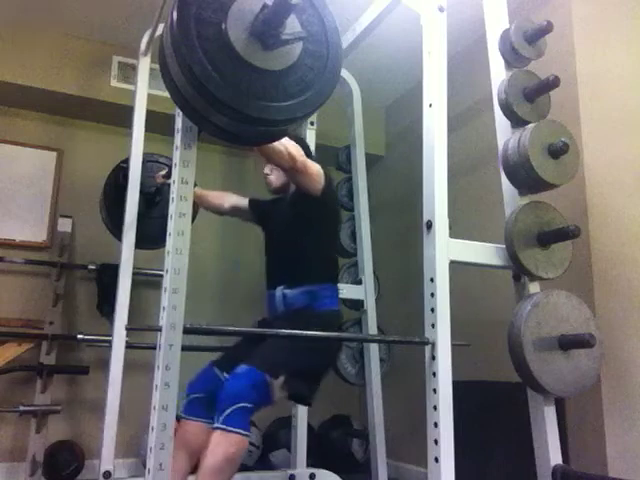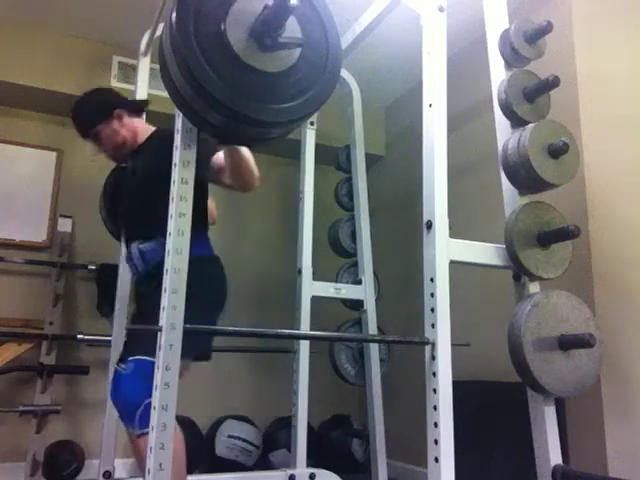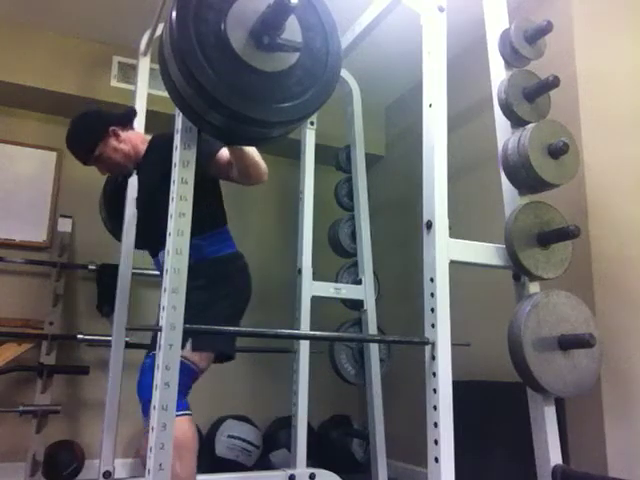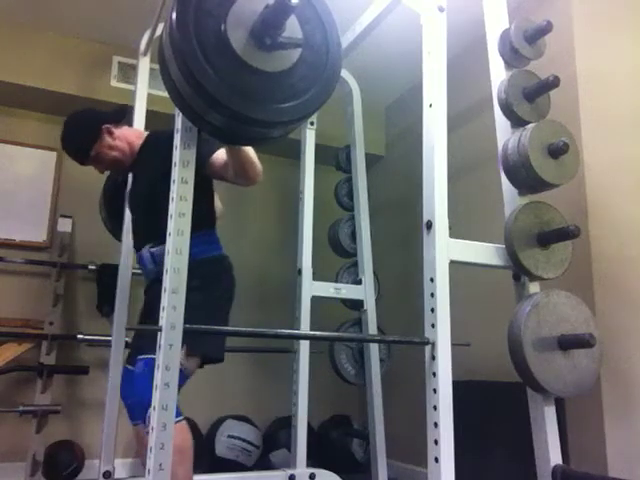
dt=0.7s
person 1, frame 1
left shoulder: (316, 193)
right shoulder: (276, 209)
left elbow: (293, 159)
right elbow: (227, 204)
left hip: (311, 322)
right hip: (279, 322)
left knee: (238, 395)
right knee: (202, 392)
person 1, frame 2
left shoulder: (175, 144)
right shoulder: (137, 163)
left elbow: (245, 180)
left hip: (190, 281)
right hip: (157, 285)
left knee: (139, 391)
right knee: (129, 389)
person 1, frame 3
left shoulder: (179, 146)
right shoulder: (145, 173)
left elbow: (254, 173)
left hip: (215, 279)
right hip: (188, 283)
right knee: (154, 390)
person 1, frame 4
left shoulder: (174, 144)
right shoulder: (138, 169)
left elbow: (248, 174)
left hip: (199, 280)
right hip: (166, 284)
left knee: (150, 393)
right knee: (137, 390)
